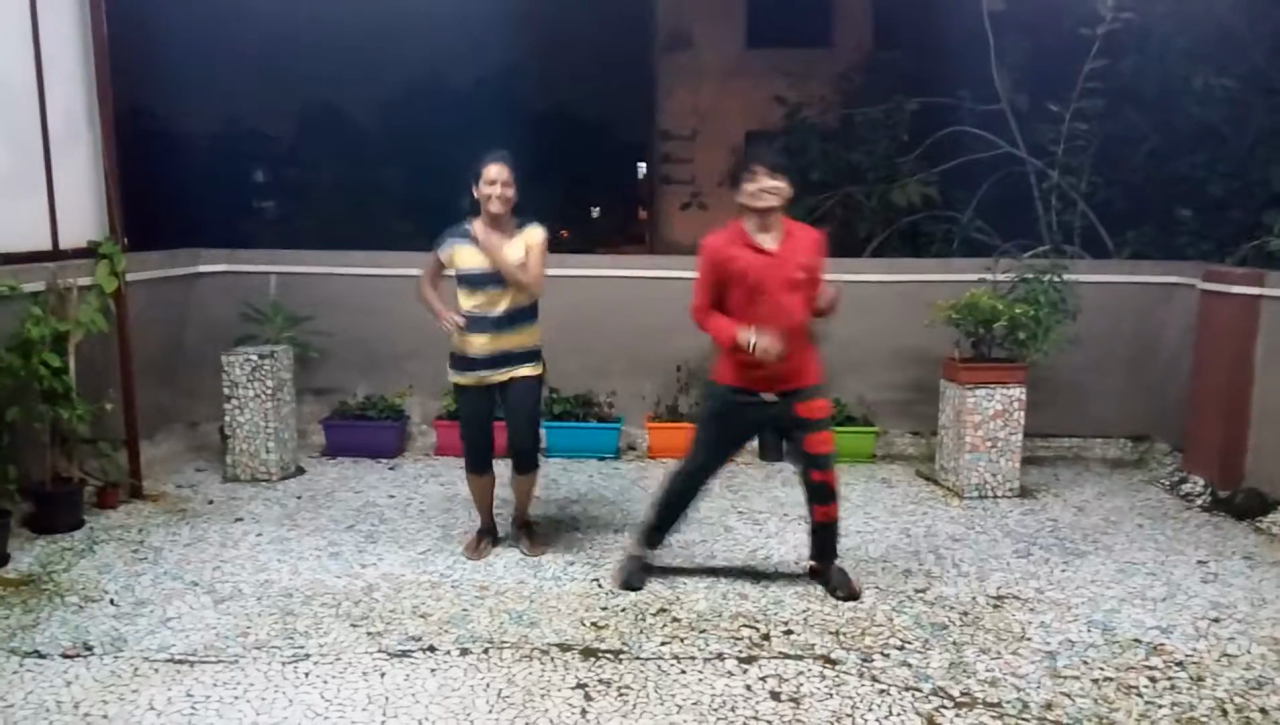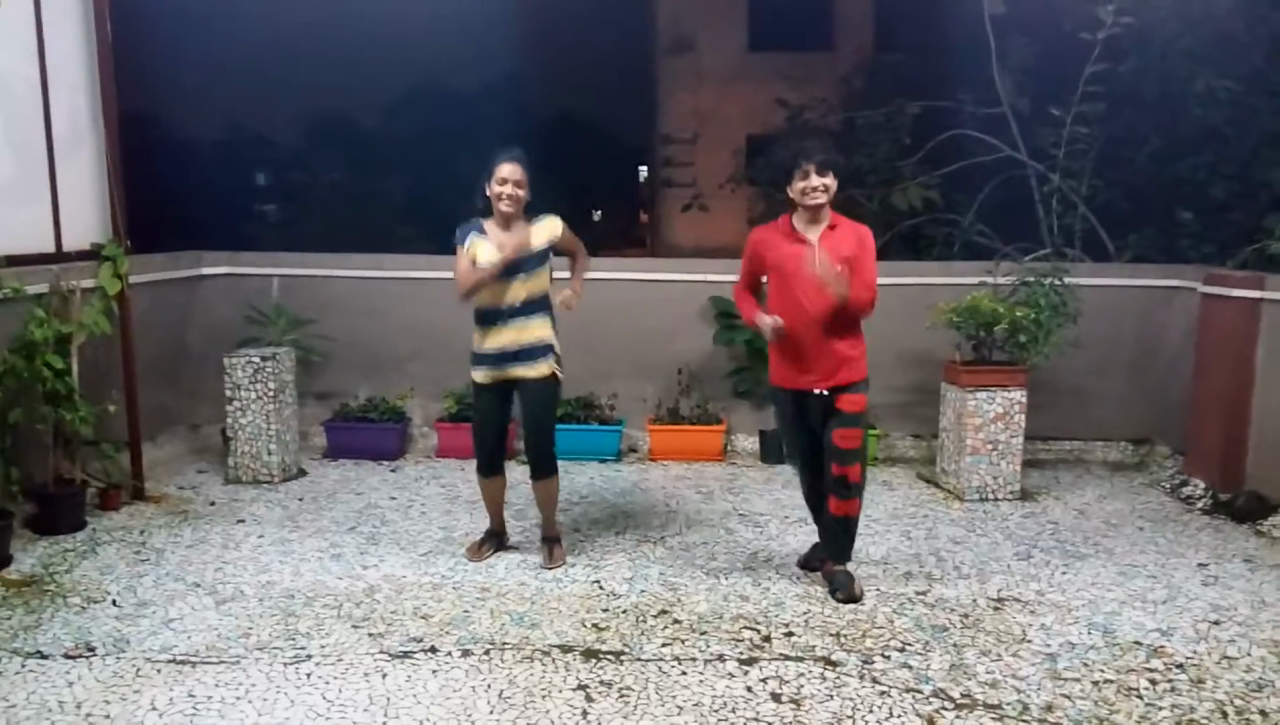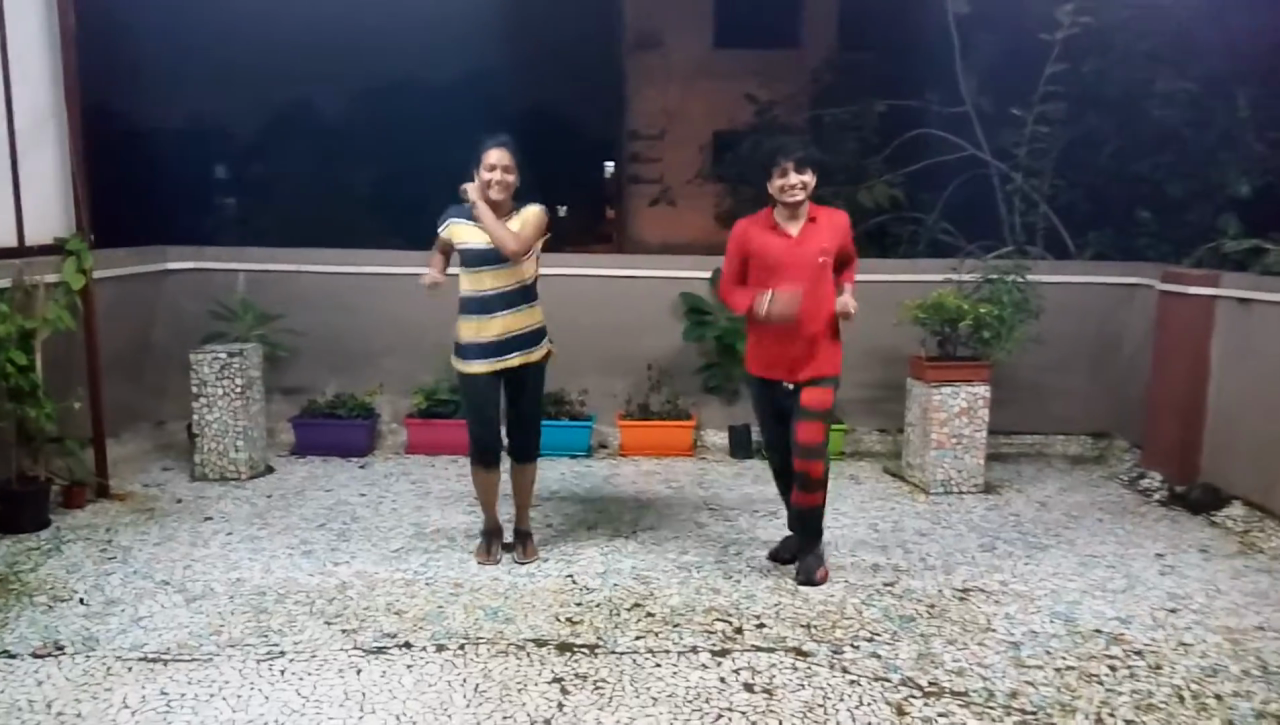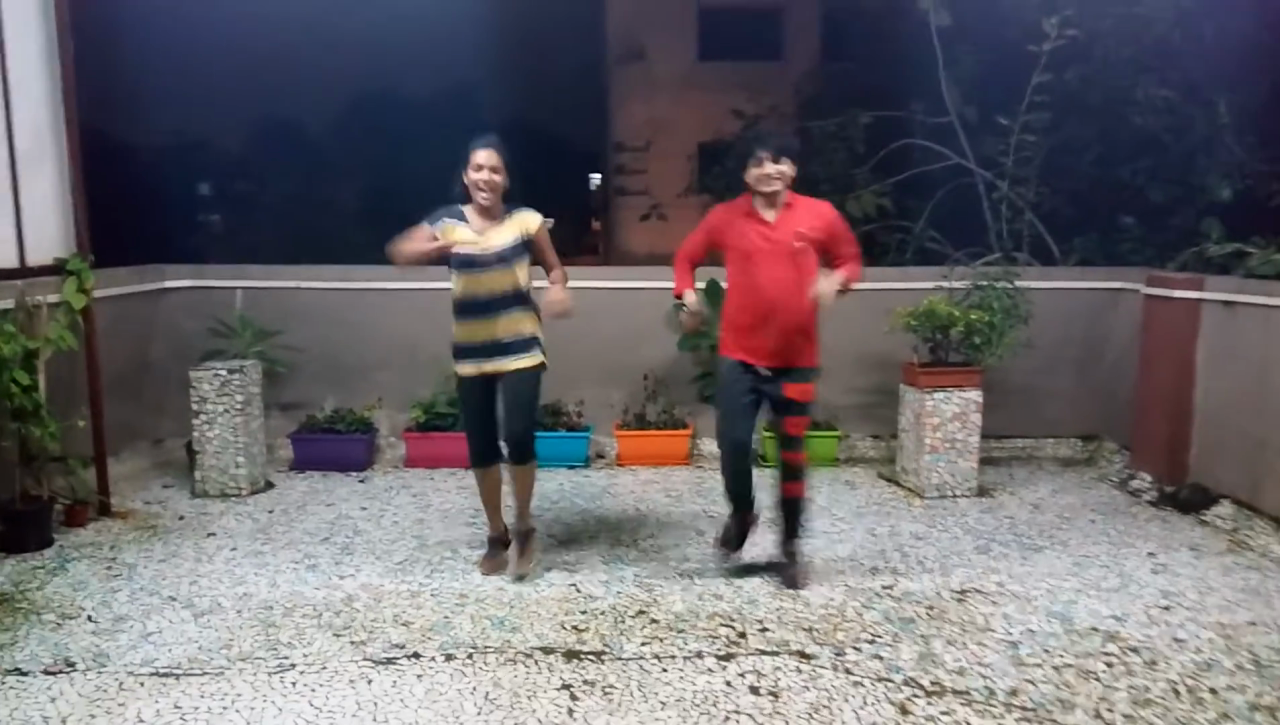
dt=0.4s
person 1, frame 1
left shoulder: (810, 240)
right shoulder: (719, 246)
right elbow: (704, 312)
left wrist: (824, 301)
right wrist: (746, 338)
left hip: (800, 383)
right hip: (737, 384)
left knee: (821, 474)
right knee: (697, 469)
left ankle: (826, 562)
right ankle: (644, 547)
person 1, frame 2
left shoulder: (856, 236)
right shoulder: (764, 238)
left elbow: (866, 301)
right elbow: (744, 287)
left wrist: (833, 281)
right wrist: (759, 317)
left hip: (844, 375)
right hip: (790, 378)
left knee: (847, 470)
right knee: (810, 468)
left ankle: (837, 562)
right ankle: (826, 538)
person 1, frame 3
left shoulder: (837, 223)
right shoulder: (746, 231)
right elbow: (729, 290)
left wrist: (847, 294)
right wrist: (762, 304)
left hip: (818, 367)
right hip: (766, 368)
left knee: (809, 460)
right knee: (780, 459)
left ankle: (811, 546)
right ankle: (798, 532)
person 1, frame 4
left shoulder: (819, 214)
right shoulder: (724, 217)
left elbow: (849, 260)
right elbow: (685, 257)
left wrist: (834, 282)
right wrist: (687, 294)
left hip: (795, 358)
right hip: (739, 356)
left knee: (792, 454)
right knee: (734, 443)
left ankle: (790, 543)
right ankle: (742, 511)
person 2, frame 1
left shoulder: (532, 235)
right shoulder: (456, 239)
left elbow: (531, 283)
right elbow: (427, 282)
left wrist: (489, 244)
right wrist: (440, 310)
left hip: (521, 360)
right hip: (471, 362)
left knee: (525, 448)
right knee: (477, 450)
left ankle: (523, 520)
right ankle: (486, 526)
person 2, frame 2
left shoulder: (548, 226)
right shoulder: (471, 234)
left elbow: (580, 253)
right elbow: (465, 289)
left wrist: (573, 290)
right wrist: (508, 252)
left hip: (537, 356)
right hip: (489, 359)
left knee: (540, 450)
right knee: (488, 453)
left ankle: (551, 534)
right ankle: (495, 530)
person 2, frame 3
left shoulder: (533, 214)
right shoulder: (454, 219)
left elbow: (513, 246)
right elbow: (439, 254)
left wrist: (480, 207)
right wrist: (434, 273)
left hip: (525, 344)
right hip: (476, 348)
left knee: (525, 439)
right knee: (485, 441)
left ankle: (522, 528)
right ankle: (491, 527)
person 2, frame 4
left shoulder: (527, 220)
right shoulder: (447, 219)
left elbow: (555, 267)
right elbow: (399, 252)
left wrist: (558, 291)
right wrist: (440, 242)
left hip: (519, 348)
right hip: (471, 351)
left knee: (519, 436)
right knee: (481, 446)
left ankle: (523, 528)
right ankle: (497, 535)
